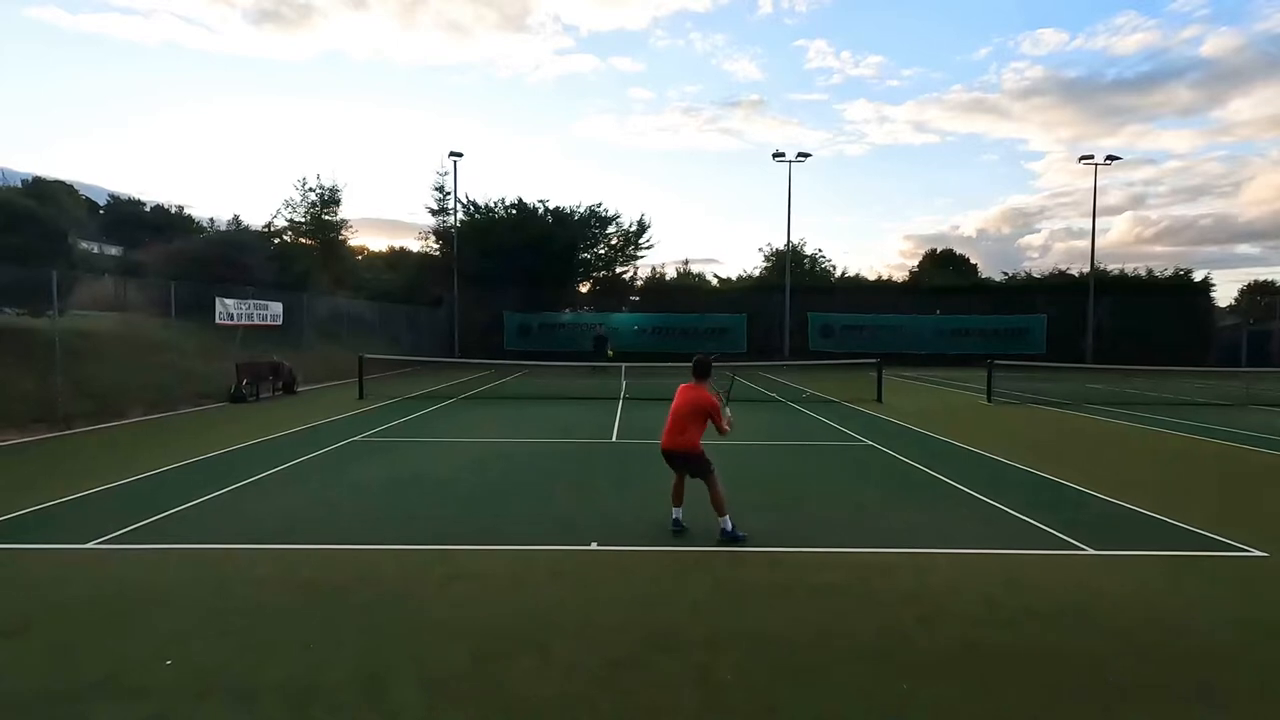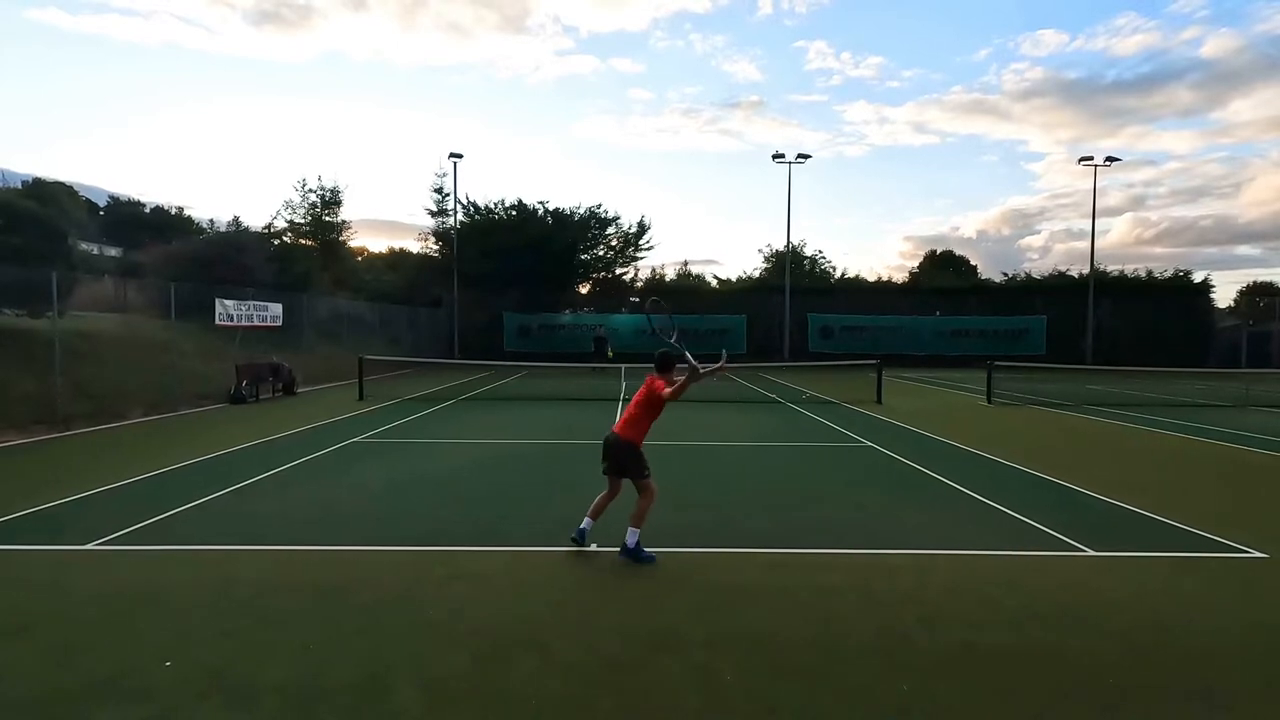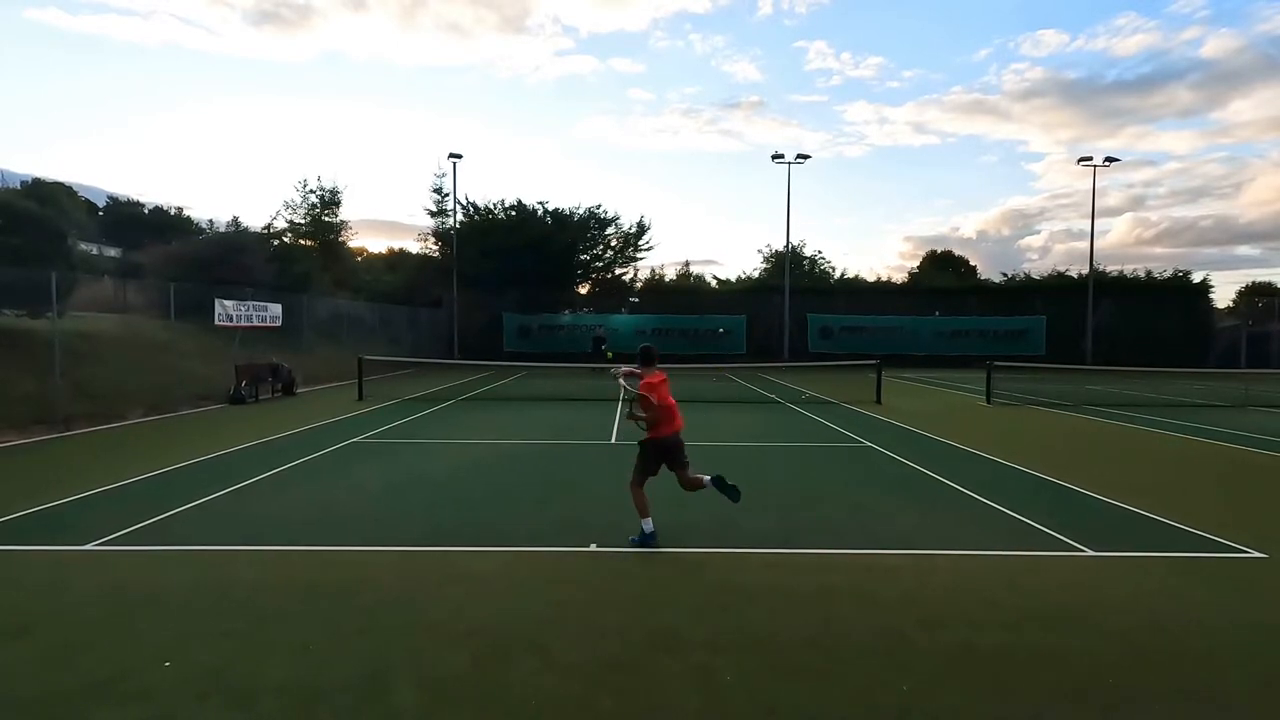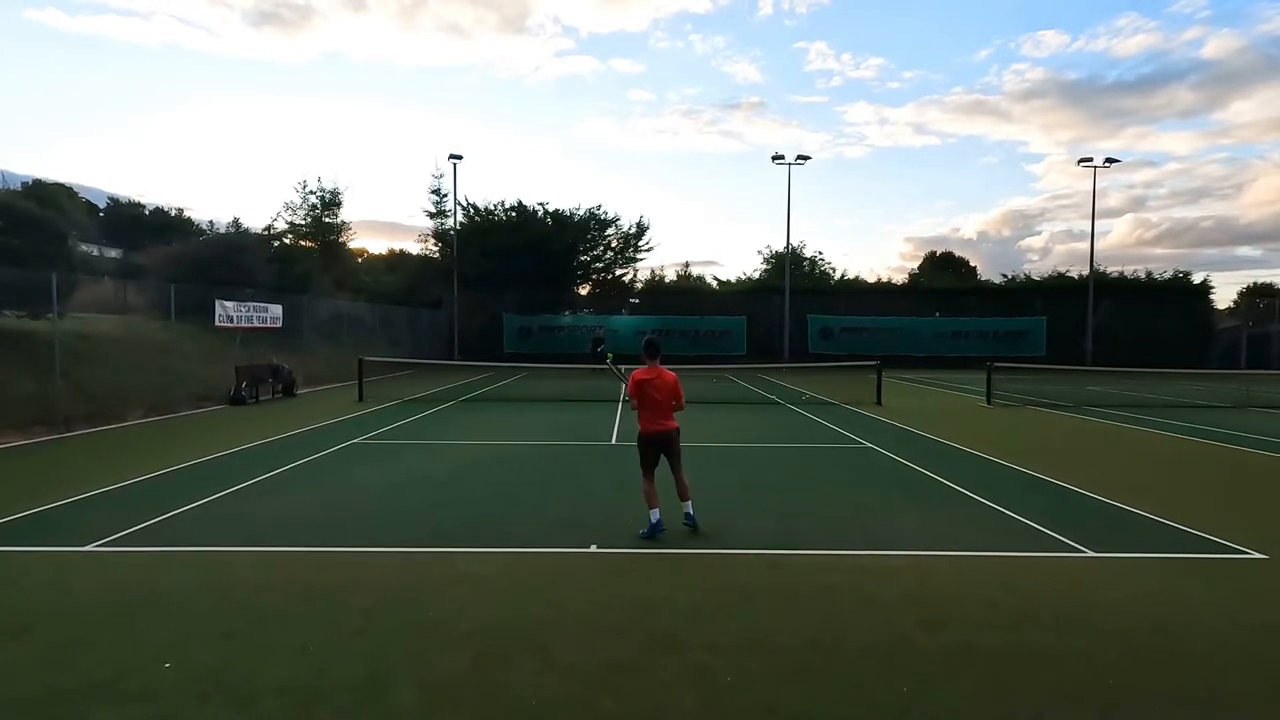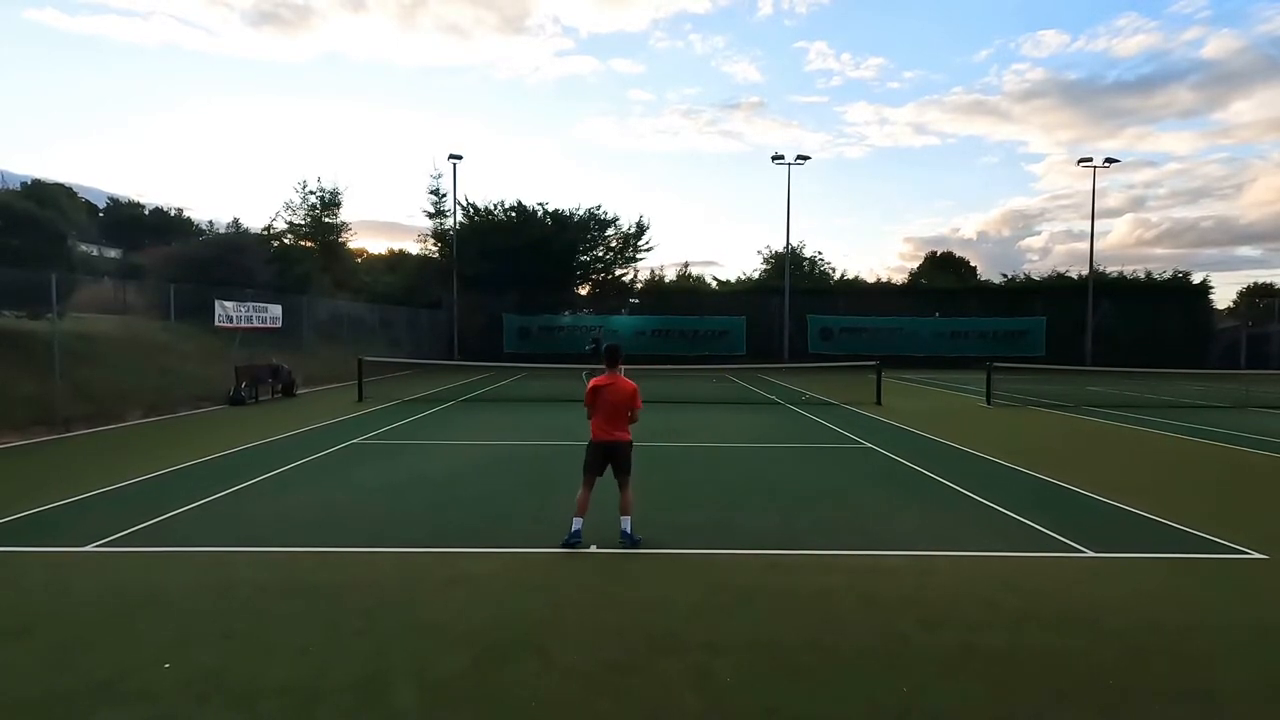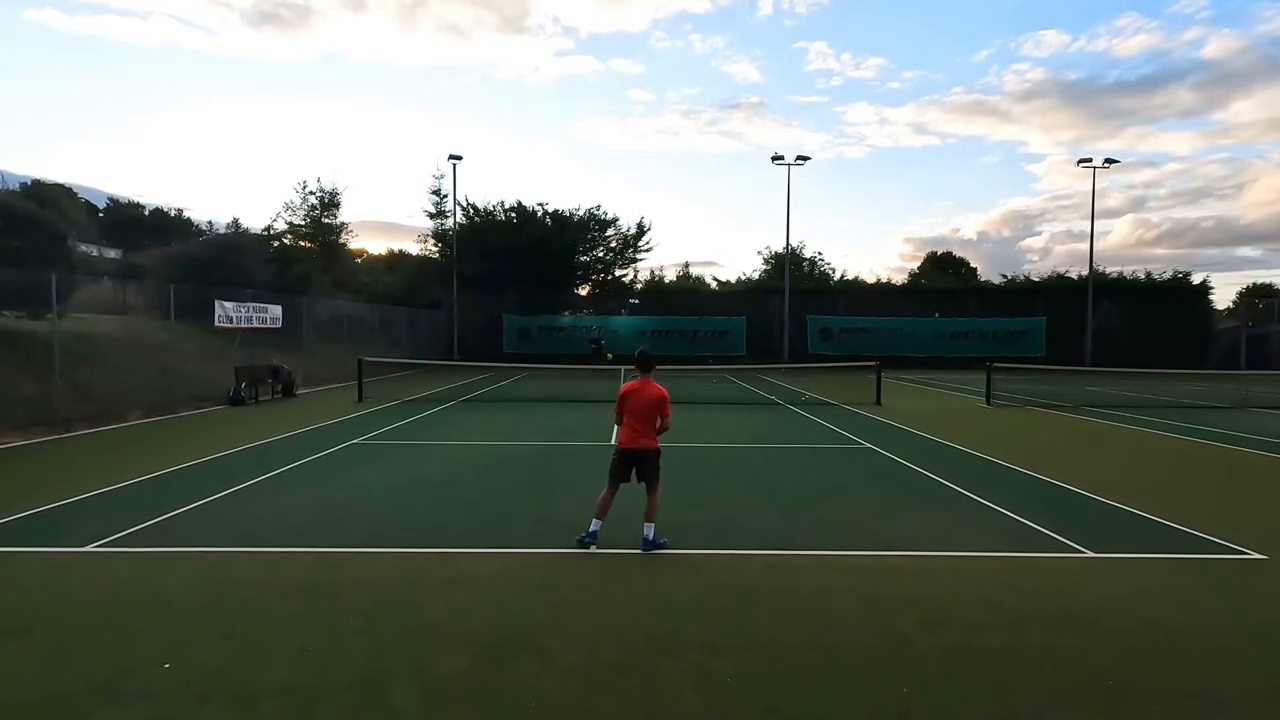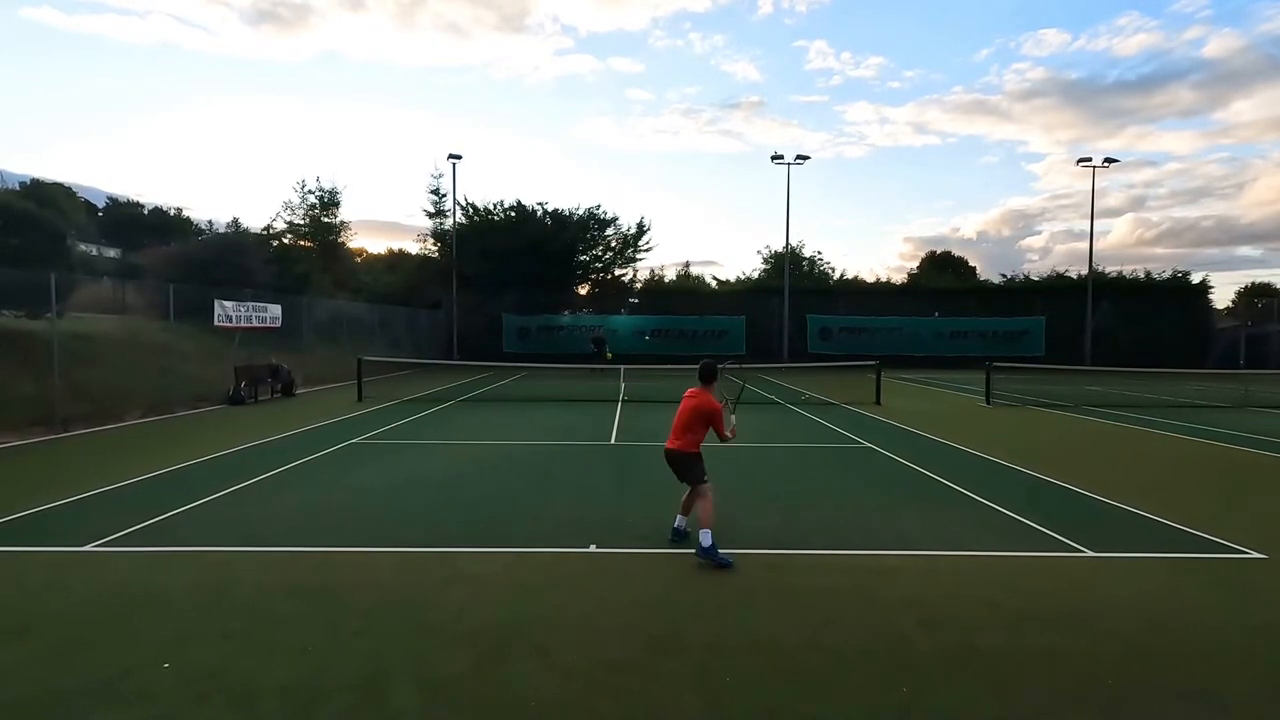
dt=0.7s
person 1, frame 1
left shoulder: (681, 389)
right shoulder: (711, 402)
right elbow: (722, 431)
right wrist: (727, 422)
left hip: (667, 446)
right hip: (689, 448)
left knee: (679, 475)
right knee: (714, 484)
left ankle: (676, 520)
right ankle: (727, 529)
person 1, frame 2
left shoulder: (654, 380)
right shoulder: (658, 386)
left elbow: (678, 382)
right elbow: (671, 395)
left wrist: (714, 368)
right wrist: (691, 376)
left hip: (614, 439)
right hip: (626, 444)
left knee: (611, 490)
right knee: (648, 492)
left ankle: (583, 531)
right ankle: (630, 546)
person 1, frame 3
left shoulder: (644, 386)
right shoulder: (661, 377)
left elbow: (654, 416)
right elbow: (644, 374)
left wrist: (635, 416)
right wrist: (627, 371)
left hip: (657, 440)
right hip: (674, 437)
left knee: (636, 484)
right knee: (686, 481)
left ankle: (648, 532)
right ankle: (713, 482)
person 1, frame 4
left shoulder: (637, 376)
right shoulder: (672, 377)
left elbow: (634, 405)
right elbow: (681, 405)
left hip: (648, 433)
right hip: (670, 431)
left knee: (648, 478)
right knee: (678, 473)
left ankle: (655, 522)
right ankle: (689, 514)
person 1, frame 5
left shoulder: (594, 384)
right shoulder: (631, 387)
left elbow: (589, 415)
right elbow: (635, 417)
left hip: (599, 441)
right hip: (622, 442)
left knee: (586, 486)
right knee: (625, 487)
left ankle: (576, 531)
right ankle: (626, 531)
person 1, frame 6
left shoulder: (626, 389)
right shoulder: (661, 393)
left elbow: (618, 421)
right elbow: (665, 425)
left hip: (625, 447)
right hip: (649, 449)
left knee: (610, 490)
right knee: (652, 491)
left ankle: (592, 532)
right ankle: (649, 537)
person 1, frame 7
left shoulder: (689, 394)
right shoulder: (713, 404)
right elbow: (722, 437)
right wrist: (731, 435)
left hip: (672, 449)
right hip: (686, 453)
left knee: (696, 488)
right knee: (705, 496)
left ankle: (679, 529)
right ankle: (707, 547)
